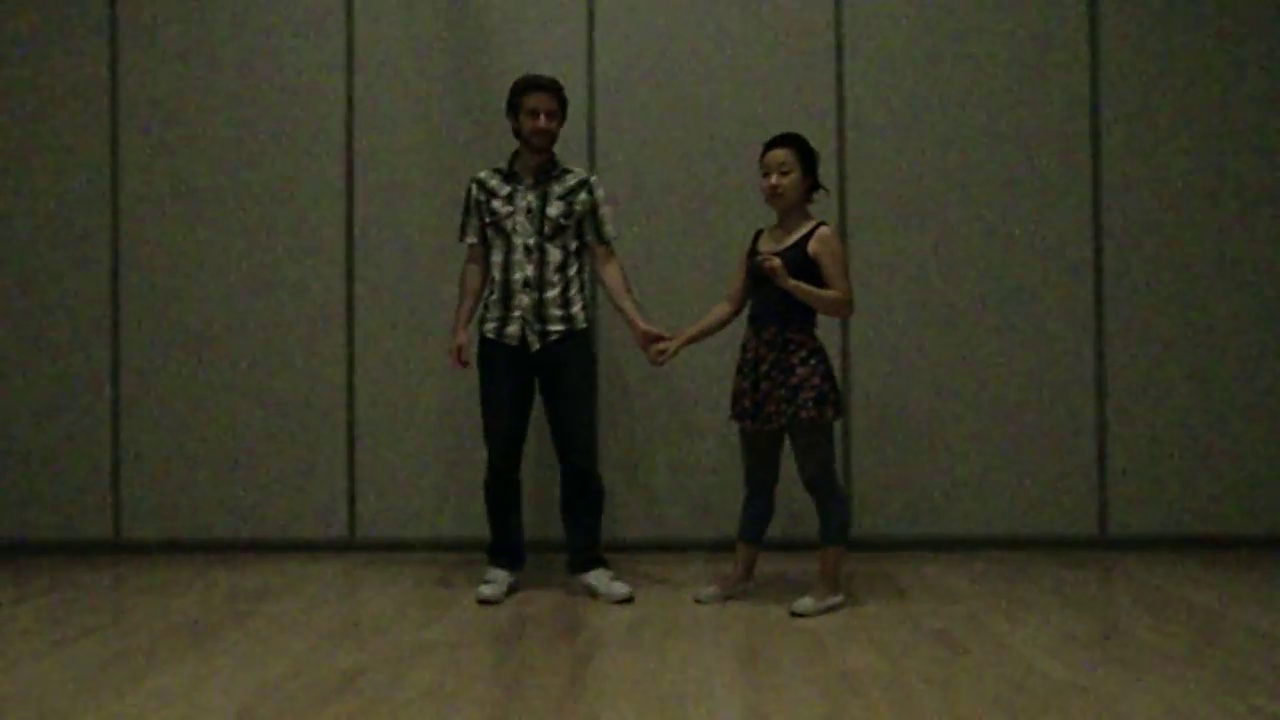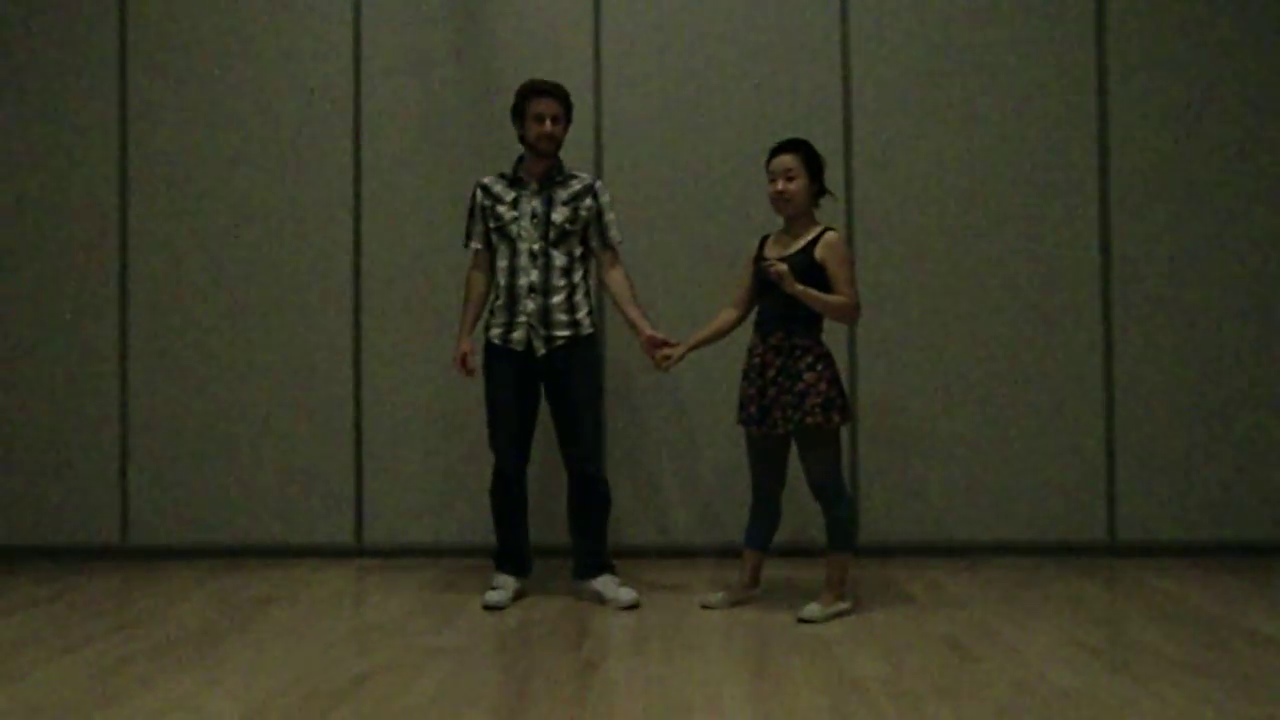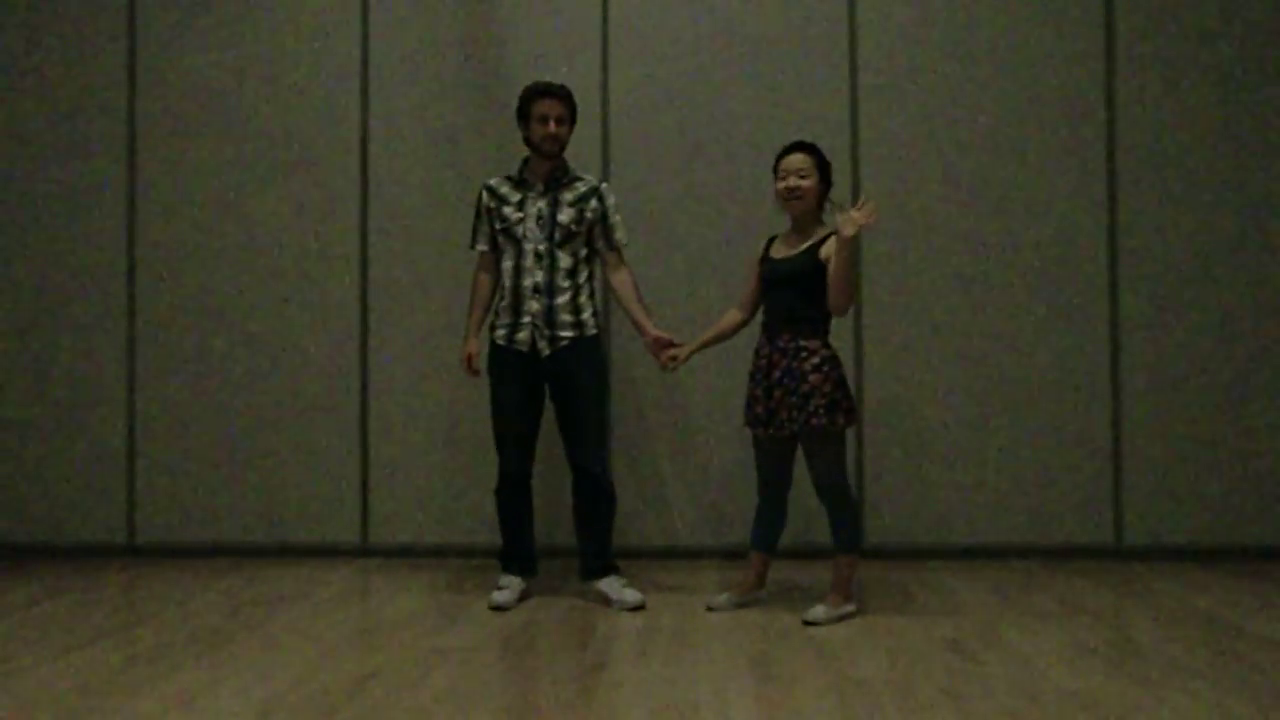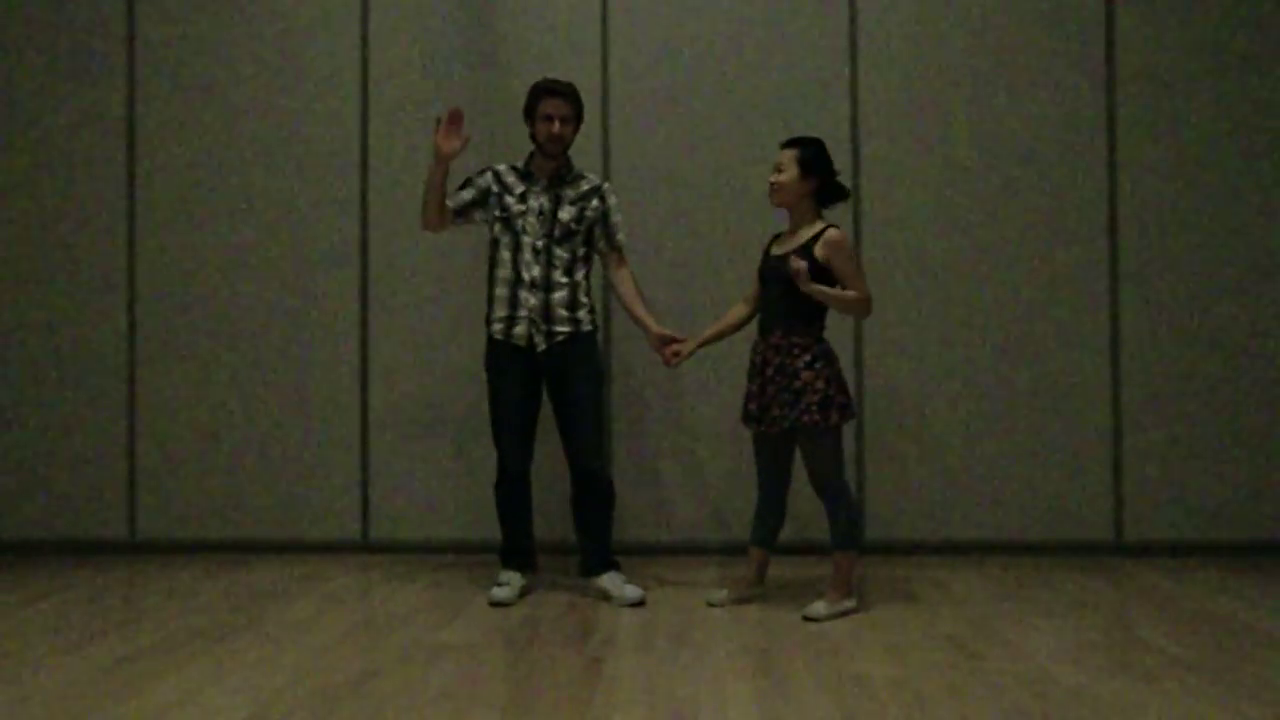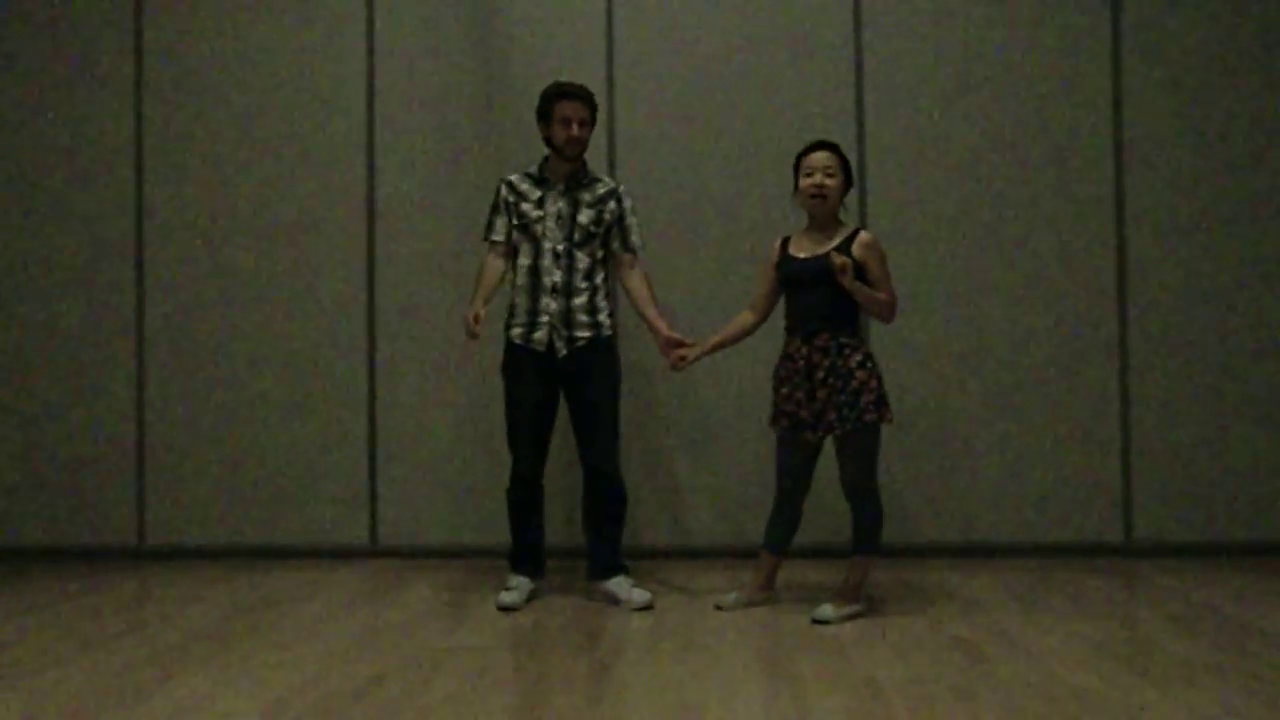
dt=1s
person 1, frame 1
left shoulder: (582, 187)
right shoulder: (485, 186)
left elbow: (605, 260)
right elbow: (476, 263)
left wrist: (637, 322)
right wrist: (461, 326)
left hip: (566, 338)
right hip: (502, 340)
left knee: (579, 456)
right knee: (501, 458)
left ankle: (589, 564)
right ankle: (503, 564)
person 1, frame 2
left shoulder: (588, 191)
right shoulder: (489, 191)
left elbow: (610, 265)
right elbow: (481, 268)
left wrist: (643, 328)
right wrist: (465, 333)
left hip: (573, 343)
right hip: (507, 345)
left knee: (586, 463)
right knee: (508, 464)
left ankle: (595, 570)
right ankle: (510, 570)
person 1, frame 3
left shoulder: (593, 194)
right shoulder: (495, 193)
left elbow: (615, 267)
right elbow: (486, 269)
left wrist: (647, 328)
right wrist: (471, 334)
left hip: (577, 344)
right hip: (512, 345)
left knee: (590, 463)
right knee: (513, 464)
left ankle: (601, 570)
right ankle: (515, 570)
person 1, frame 4
left shoulder: (593, 193)
right shoulder: (495, 181)
left elbow: (615, 264)
right elbow: (435, 222)
left wrist: (650, 325)
right wrist: (440, 162)
left hip: (573, 340)
right hip: (509, 340)
left knee: (589, 459)
right knee: (512, 460)
left ankle: (601, 567)
right ankle: (516, 566)
person 1, frame 5
left shoulder: (611, 195)
right shoulder: (513, 189)
left elbow: (628, 268)
right elbow: (498, 254)
left wrist: (660, 329)
right wrist: (478, 301)
left hip: (592, 345)
right hip: (528, 345)
left knee: (602, 464)
right knee: (526, 465)
left ankle: (608, 571)
right ankle: (524, 571)
person 2, frame 1
left shoulder: (821, 238)
right shoulder: (758, 240)
left elbow: (843, 304)
right elbow: (730, 305)
left wrist: (788, 281)
right wrist: (679, 341)
left hip: (801, 364)
right hip: (757, 363)
left knee: (818, 477)
right knee: (757, 480)
left ankle: (830, 585)
right ankle: (740, 574)
person 2, frame 2
left shoulder: (827, 243)
right shoulder: (764, 246)
left elbow: (849, 310)
right elbow: (736, 310)
left wrist: (794, 286)
right wrist: (685, 347)
left hip: (808, 368)
right hip: (762, 366)
left knee: (825, 482)
right knee: (764, 485)
left ankle: (837, 591)
right ankle: (747, 581)
person 2, frame 3
left shoulder: (831, 244)
right shoulder: (771, 247)
left elbow: (839, 304)
right elbow: (742, 309)
left wrist: (844, 240)
right wrist: (691, 347)
left hip: (813, 368)
right hip: (769, 367)
left knee: (830, 483)
right knee: (770, 486)
left ankle: (843, 593)
right ankle: (753, 582)
person 2, frame 4
left shoulder: (830, 240)
right shoulder: (775, 243)
left elbow: (862, 304)
right elbow: (748, 306)
left wrist: (810, 286)
right wrist: (694, 343)
left hip: (808, 366)
right hip: (768, 366)
left knee: (828, 481)
right knee: (770, 483)
left ankle: (843, 590)
right ankle: (753, 579)
person 2, frame 5
left shoulder: (861, 243)
right shoulder: (783, 249)
left elbow: (888, 310)
right elbow: (755, 313)
left wrist: (851, 283)
right wrist: (700, 350)
left hip: (849, 370)
right hip: (797, 372)
left knee: (858, 485)
right knee: (789, 486)
left ankle: (852, 592)
right ankle: (762, 583)
